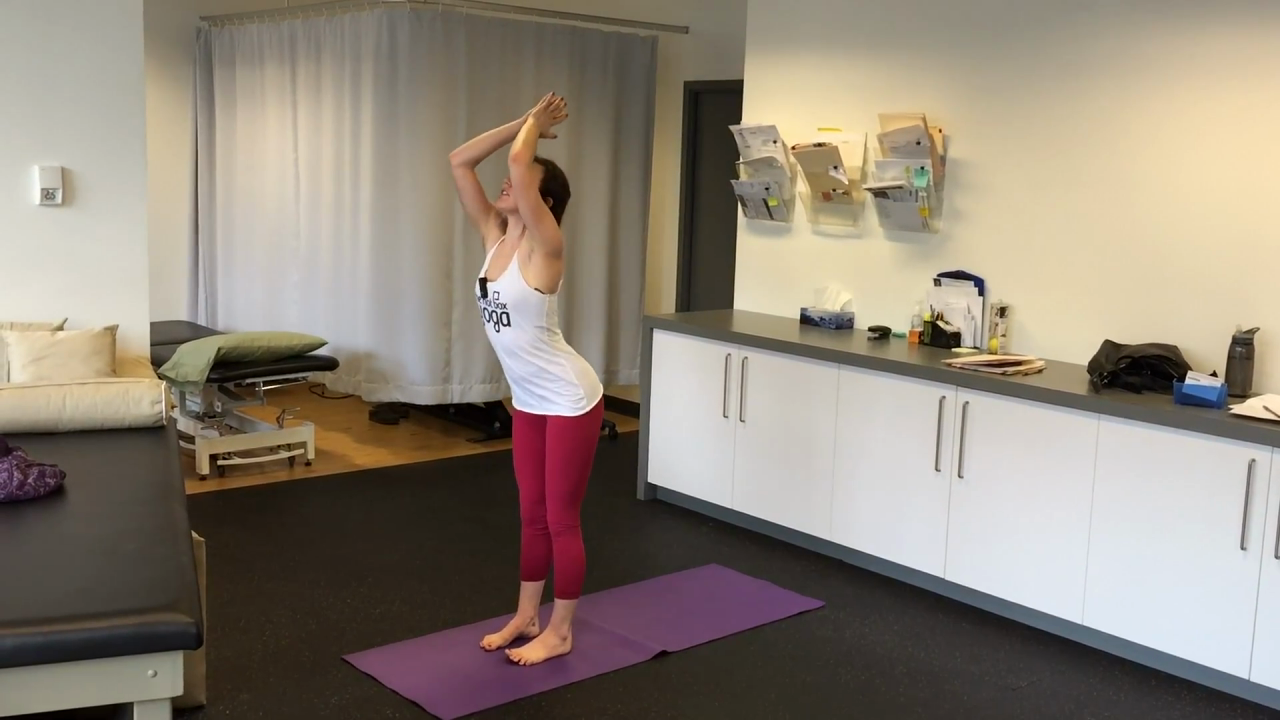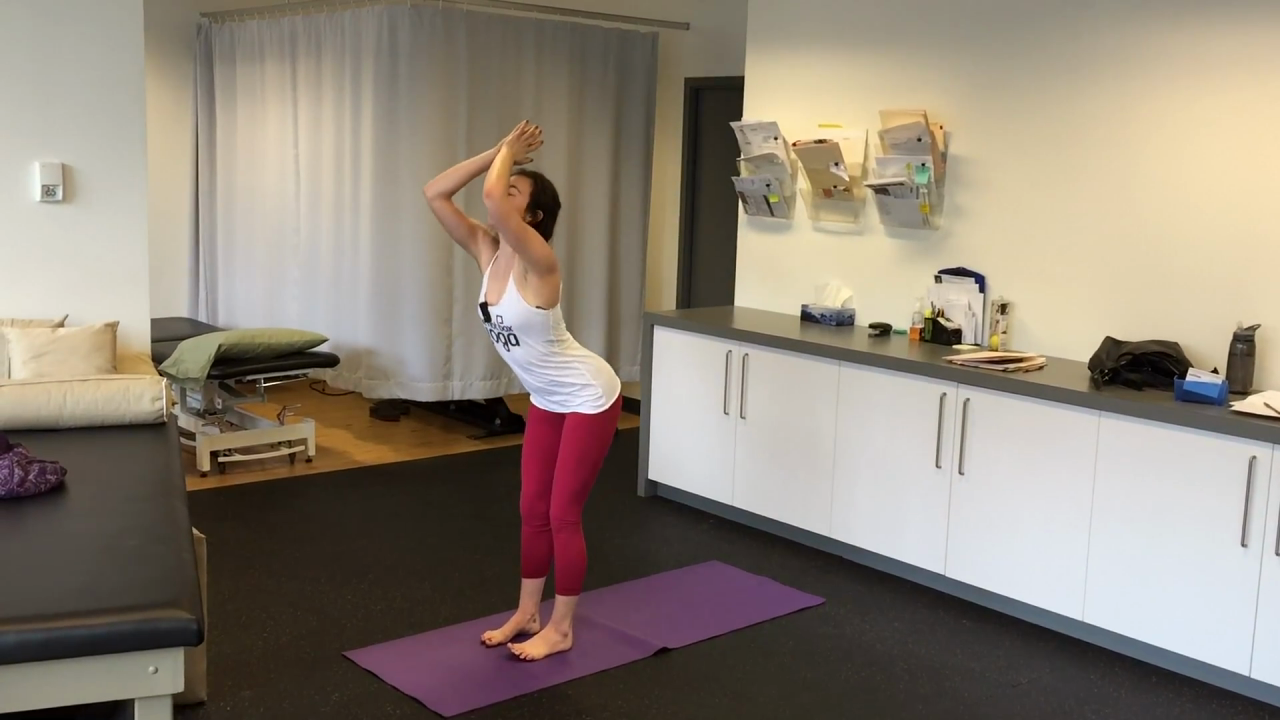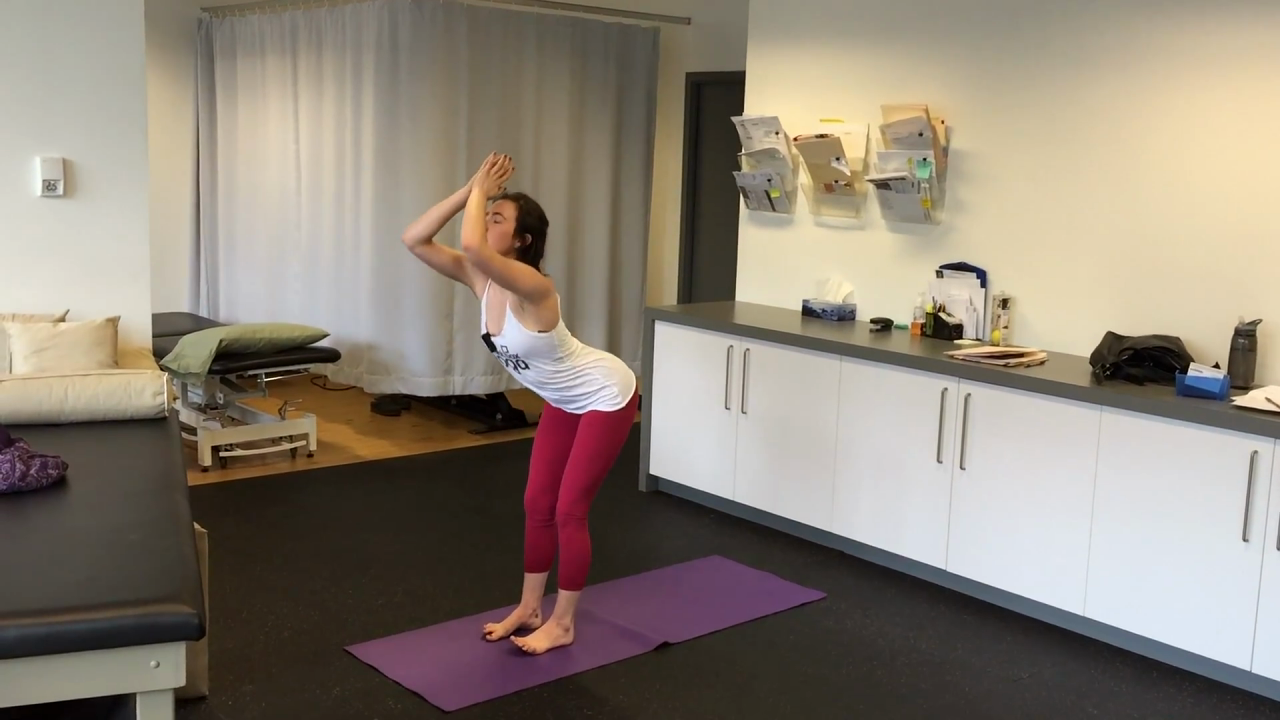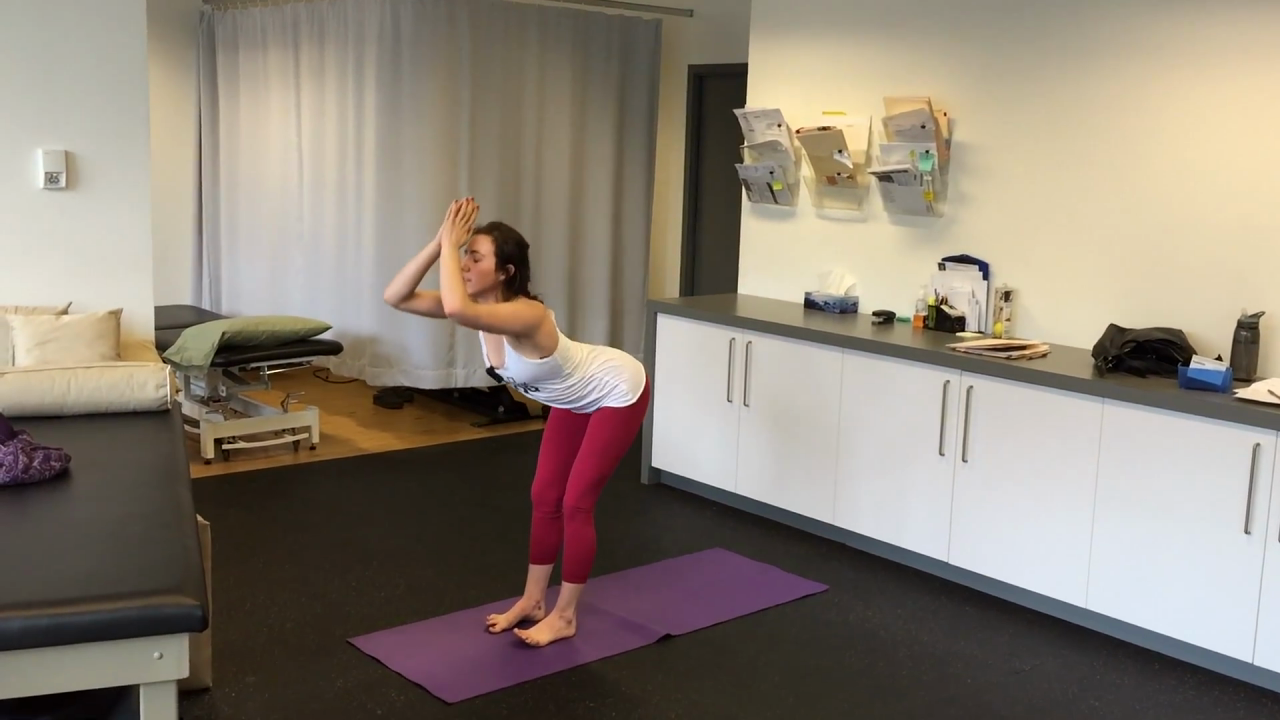
dt=0.3s
person 1, frame 1
left shoulder: (544, 247)
right shoulder: (496, 238)
left elbow: (518, 163)
right elbow: (459, 162)
left wrist: (534, 127)
right wrist: (525, 121)
left hip: (569, 401)
right hip: (528, 402)
left knee: (560, 518)
right knee: (532, 514)
left ankle: (559, 632)
right ankle: (526, 618)
person 1, frame 2
left shoulder: (537, 260)
right shoulder: (488, 252)
left elbow: (488, 198)
right elbow: (435, 195)
left wrist: (507, 157)
right wrist: (498, 152)
left hip: (589, 398)
right hip: (547, 400)
left knee: (563, 514)
right knee: (533, 510)
left ankle: (560, 630)
right ankle: (527, 615)
person 1, frame 3
left shoulder: (530, 286)
right shoulder: (481, 279)
left elbow: (472, 244)
right elbow: (414, 239)
left wrist: (482, 194)
right wrist: (472, 188)
left hip: (605, 396)
right hip: (563, 401)
left knee: (569, 509)
right knee: (537, 504)
left ankle: (562, 623)
right ankle: (529, 608)
person 1, frame 4
left shoulder: (523, 314)
right shoulder: (477, 304)
left elbow: (457, 310)
right elbow: (395, 297)
left wrist: (450, 245)
right wrist: (440, 245)
left hip: (618, 394)
right hip: (575, 398)
left knee: (576, 502)
right knee: (545, 498)
left ankle: (565, 616)
right ankle: (532, 601)
